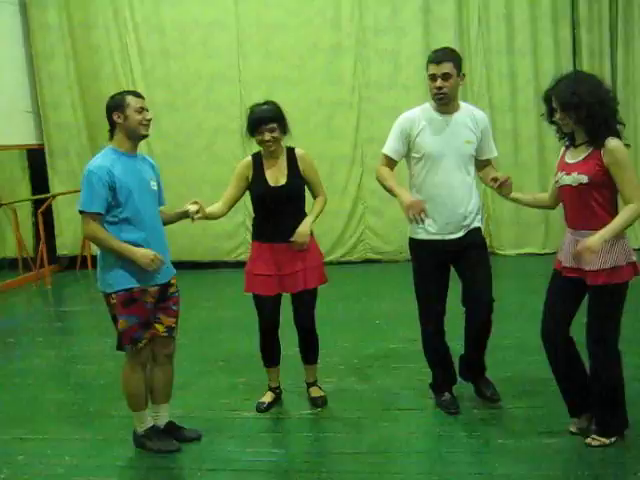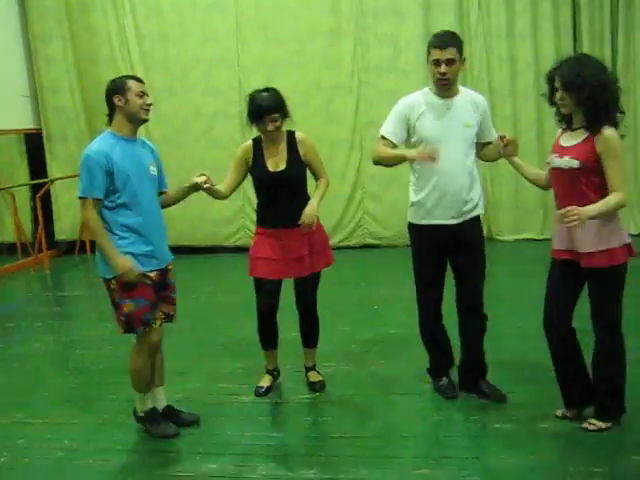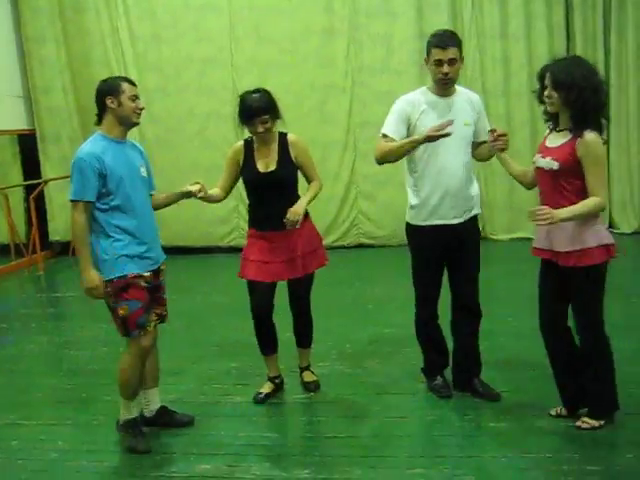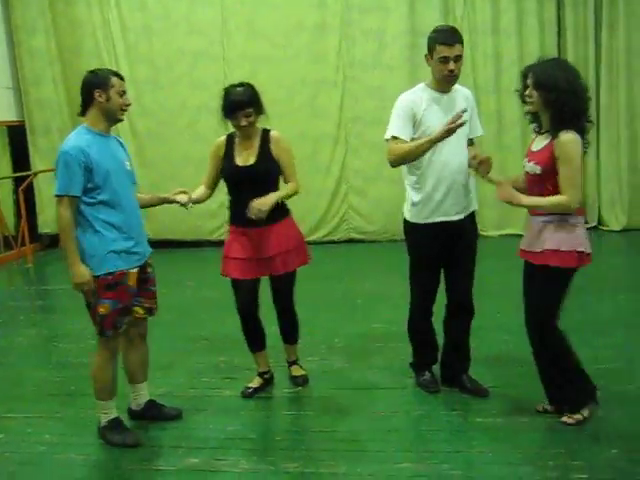
dt=0.2s
person 1, frame 1
right shoulder: (567, 150)
right elbow: (553, 199)
left wrist: (600, 237)
right wrist: (512, 196)
left hip: (608, 257)
right hip: (571, 254)
left knee: (601, 342)
right knee: (552, 331)
right ankle: (583, 405)
person 1, frame 2
left shoulder: (605, 136)
right shoulder: (563, 133)
left elbow: (620, 195)
right elbow: (547, 181)
left wrist: (588, 212)
right wrist: (512, 159)
left hip: (603, 243)
right hip: (567, 241)
left knee: (605, 327)
right knee: (555, 321)
left ankle: (609, 408)
right ankle: (579, 398)
person 1, frame 3
left shoulder: (587, 139)
right shoulder: (551, 133)
left elbow: (599, 200)
right elbow: (532, 179)
left wrist: (559, 214)
right wrist: (502, 155)
left hip: (583, 241)
right hip: (553, 241)
left knee: (589, 325)
right knee: (551, 323)
left ankle: (602, 405)
right ankle: (575, 399)
person 1, frame 4
left shoulder: (567, 140)
right shoulder: (540, 135)
left elbow: (570, 200)
left wrist: (521, 200)
right wrist: (494, 179)
left hip: (561, 240)
right hip: (539, 238)
left knee: (541, 323)
right knee: (541, 322)
left ankle: (581, 394)
right ankle: (564, 397)
person 2, frame 1
left shoulder: (477, 119)
right shoulder: (410, 121)
left elbow: (485, 165)
right elbow: (383, 169)
left wrist: (497, 178)
right wrist: (403, 195)
left hip: (468, 232)
right hip: (426, 237)
left knee: (481, 306)
right knee: (431, 317)
left ankle: (474, 368)
right ankle: (443, 385)
person 2, frame 2
left shoulder: (476, 102)
right shoulder: (410, 105)
right elbow: (378, 154)
left wrist: (501, 151)
right wrist: (409, 153)
left hip: (467, 219)
right hip: (425, 222)
left knee: (472, 302)
right knee: (429, 303)
left ankle: (473, 374)
right ankle: (440, 370)
person 2, frame 3
left shoulder: (473, 101)
right shoulder: (408, 104)
right elbow: (381, 154)
left wrist: (493, 147)
right wrist: (422, 138)
left hip: (466, 219)
right hip: (425, 222)
left knee: (467, 301)
right knee: (427, 302)
left ankle: (467, 373)
right ankle: (434, 370)
person 2, frame 4
left shoulder: (467, 97)
right shoulder: (409, 102)
right elbow: (394, 156)
left wrist: (477, 160)
right wrist: (438, 136)
left hip: (463, 216)
right hip: (424, 219)
left knee: (462, 300)
right knee: (423, 297)
left ankle: (456, 369)
right ankle: (423, 365)
person 3, frame 1
left shoulder: (148, 165)
right shoulder: (100, 169)
right elbow: (91, 226)
left wrist: (182, 213)
right wrist: (132, 252)
left hip: (162, 276)
right hip: (126, 281)
left knee: (165, 349)
right knee: (138, 356)
left ankle: (162, 421)
right ankle: (143, 429)
person 3, frame 2
left shoulder: (147, 149)
right shoulder: (98, 153)
right elbow: (90, 212)
left wrist: (190, 188)
right wrist: (115, 257)
left hip: (159, 259)
right hip: (127, 265)
left knee: (157, 336)
right knee: (148, 338)
left ankle: (159, 405)
right ankle: (144, 409)
person 3, frame 3
left shoulder: (136, 150)
right shoulder: (90, 155)
right elbow: (79, 216)
left wrist: (180, 194)
right wrist: (87, 268)
left hip: (151, 260)
right hip: (119, 267)
left knee: (150, 336)
right knee: (138, 342)
left ankle: (151, 408)
right ankle: (128, 419)
person 3, frame 4
left shoulder: (116, 144)
right shoulder: (75, 149)
right elbow: (65, 211)
left wrist: (165, 198)
right wrist: (75, 264)
left hip: (137, 256)
right hip: (105, 265)
left knee: (138, 331)
right knee: (110, 342)
left ankle: (141, 402)
right ankle: (108, 420)
person 4, frame 1
left shoulder: (300, 158)
right shoulder: (248, 165)
left elbow: (321, 197)
right elbow: (223, 207)
left wrist: (308, 222)
right wrist: (203, 212)
left hip: (300, 251)
right hip: (265, 253)
left knee: (305, 320)
right knee: (267, 323)
left ankle: (312, 382)
right ankle: (273, 387)
person 4, frame 2
left shoulder: (300, 141)
right shoulder: (248, 150)
left elbow: (323, 178)
right elbow: (226, 190)
left wrist: (314, 203)
right wrist: (209, 188)
left hip: (305, 234)
right hip: (268, 237)
left knee: (306, 304)
right knee: (266, 308)
left ankle: (310, 365)
right ankle: (271, 369)
person 4, frame 3
left shoulder: (291, 143)
right shoulder: (239, 150)
left elbow: (316, 181)
right elbow: (223, 191)
left wrist: (301, 204)
right wrist: (205, 194)
left hip: (297, 236)
right hip: (260, 239)
left knee: (300, 306)
right knee: (260, 310)
left ankle: (305, 366)
right ankle: (274, 376)
person 4, frame 4
left shoulder: (274, 140)
right shoulder: (222, 145)
left elbow: (294, 185)
right elbow: (207, 188)
left wrist: (270, 200)
right wrist: (191, 198)
left hip: (277, 232)
right hip: (240, 236)
left knee: (284, 302)
right knee: (246, 307)
left ankle: (293, 361)
right ankle: (263, 372)
